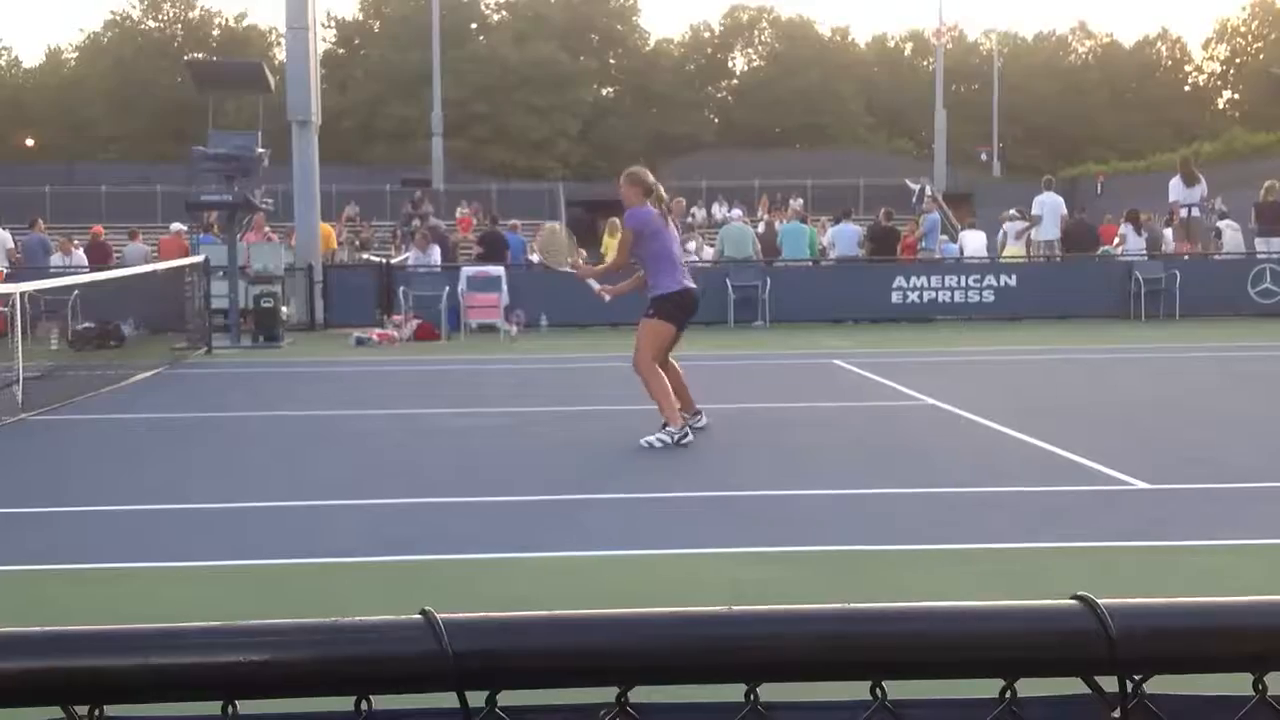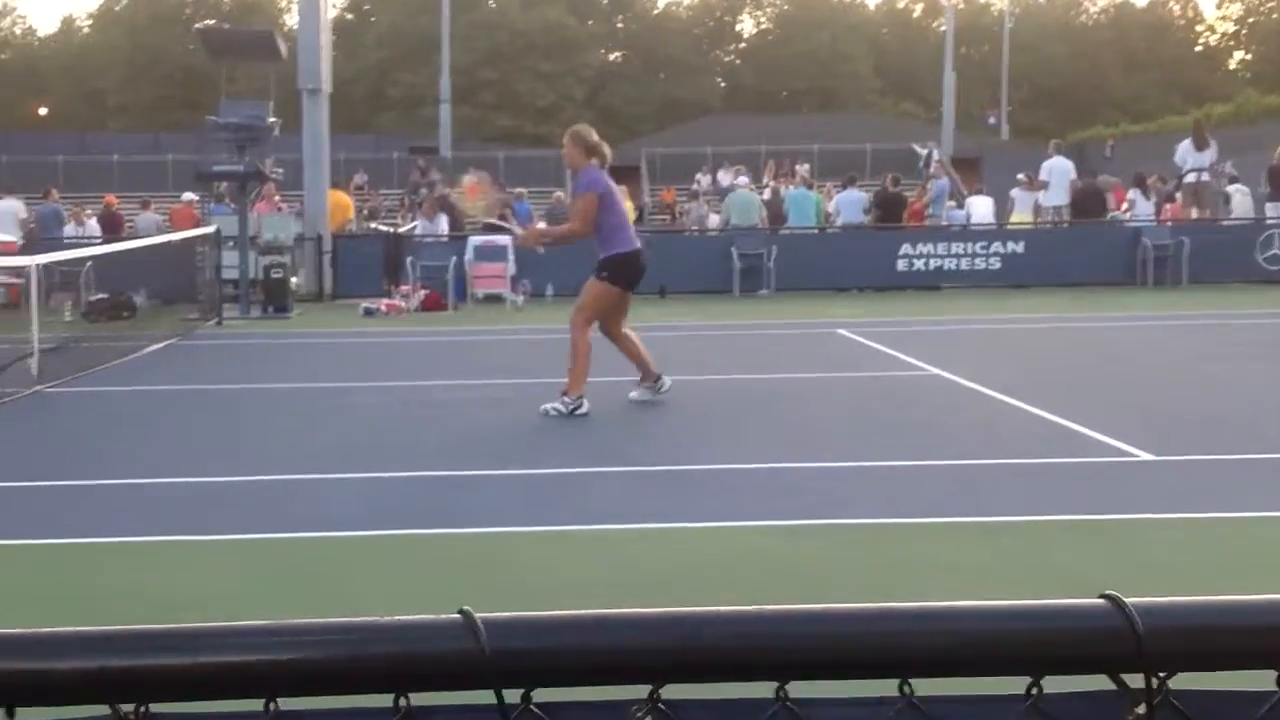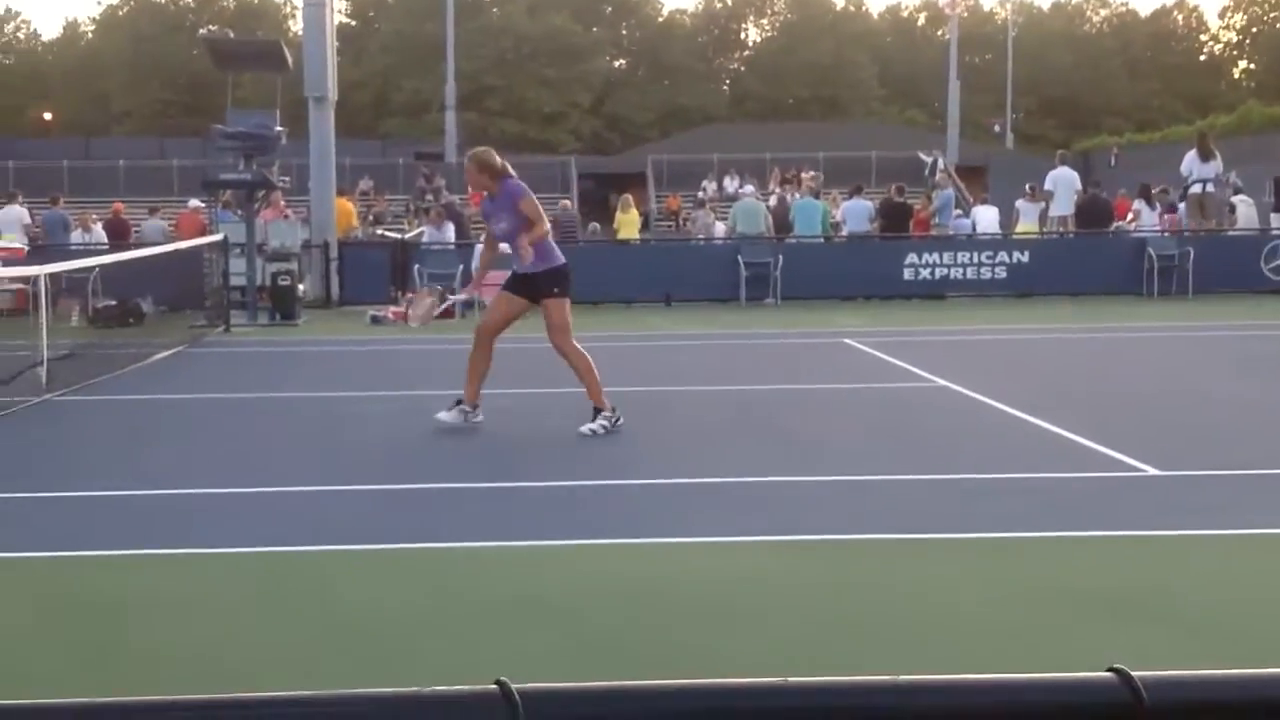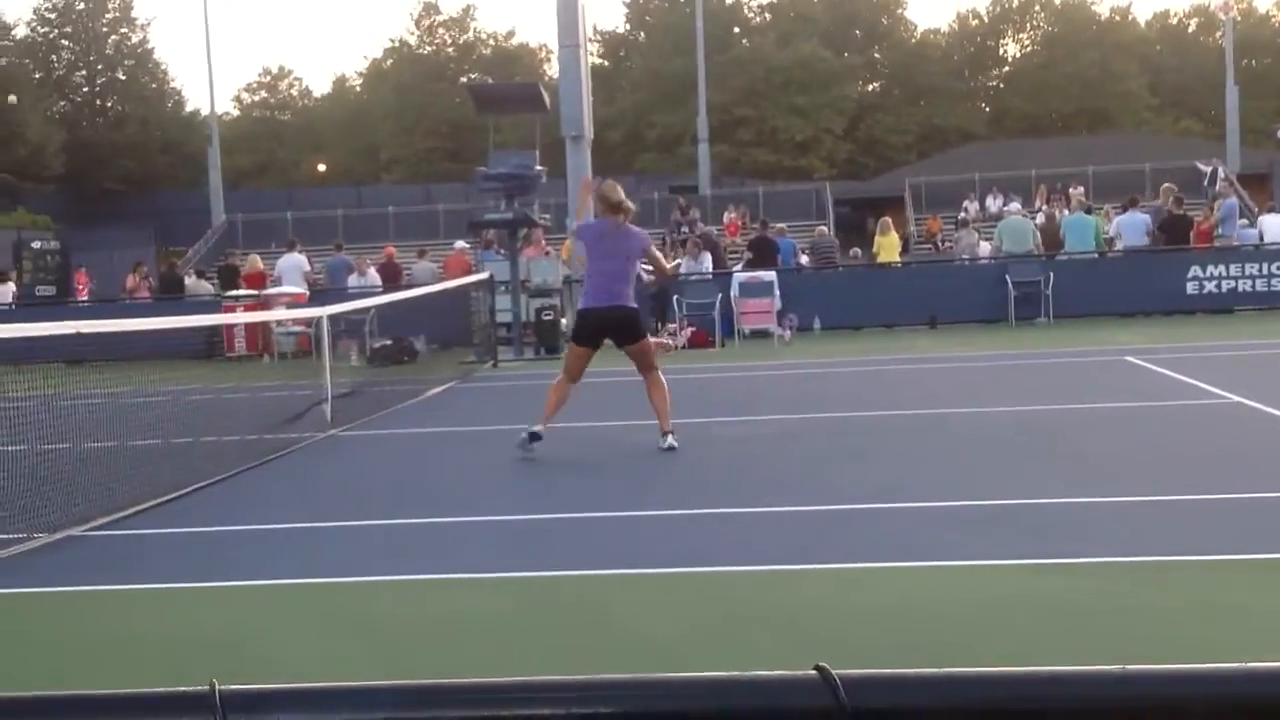
dt=1s
person 1, frame 1
left shoulder: (634, 216)
right shoulder: (660, 218)
left elbow: (621, 262)
left wrist: (593, 272)
right wrist: (617, 289)
left hip: (671, 299)
right hip: (683, 295)
left knee: (643, 361)
right knee: (658, 358)
left ankle: (674, 426)
right ankle: (691, 413)
person 1, frame 2
left shoulder: (589, 179)
right shoulder: (591, 176)
left elbow: (581, 228)
right elbow: (579, 225)
left wrist: (540, 233)
right wrist: (545, 238)
left hip: (621, 260)
right hip: (626, 259)
left knee: (579, 323)
right knee: (612, 327)
left ankle: (574, 397)
right ankle: (652, 379)
person 1, frame 3
left shoulder: (514, 190)
right shoulder: (488, 204)
left elbow: (543, 227)
right elbow: (491, 246)
left wrist: (527, 241)
right wrist: (477, 280)
left hip: (550, 272)
right hip: (522, 276)
left knee: (562, 342)
right knee: (484, 332)
left ankle: (606, 410)
right ankle: (469, 406)
person 1, frame 4
left shoulder: (588, 230)
right shoulder: (638, 236)
right elbow: (666, 272)
left wrist: (585, 195)
left hip: (591, 315)
right hip: (625, 315)
left knee: (568, 379)
right knee: (652, 373)
left ankle: (539, 427)
right ankle: (667, 434)
